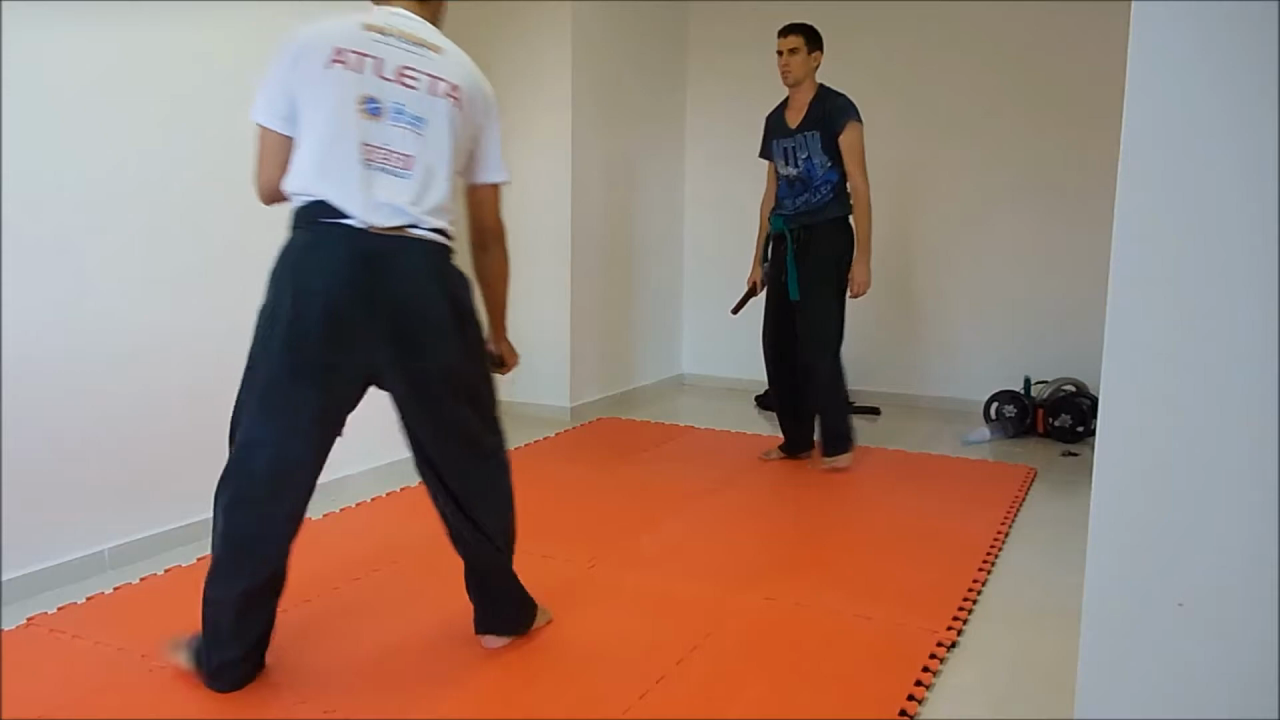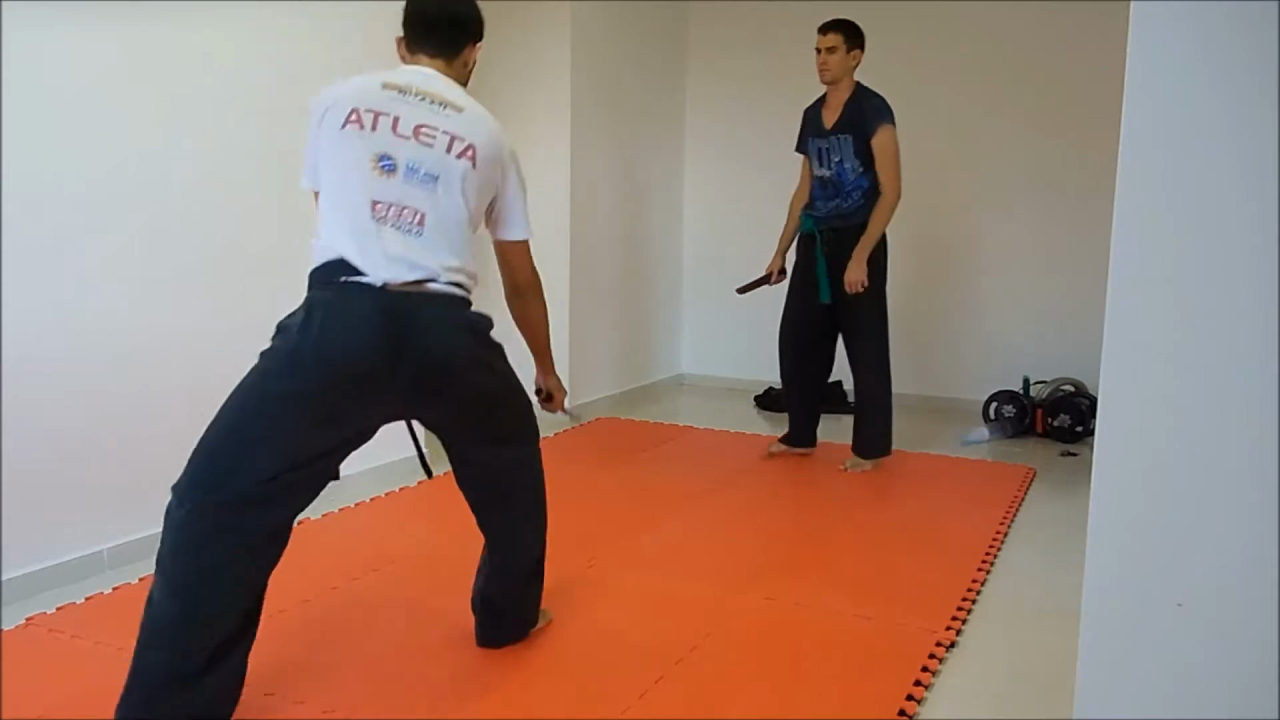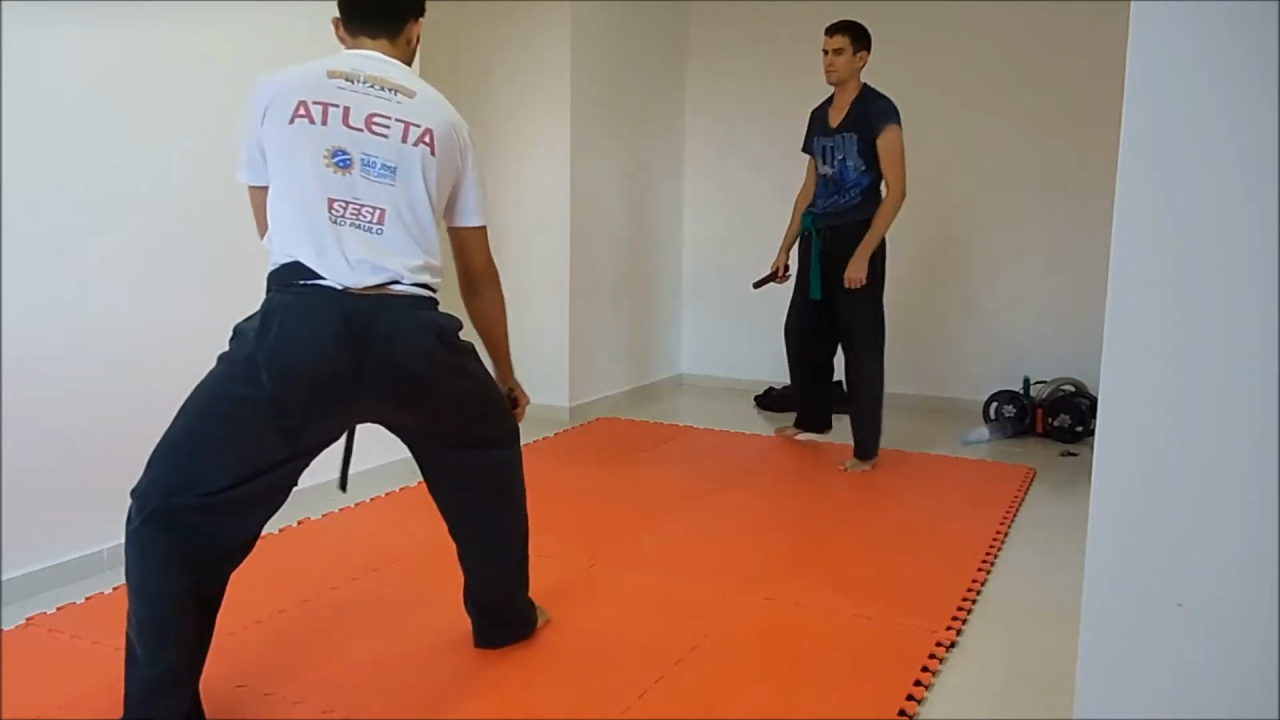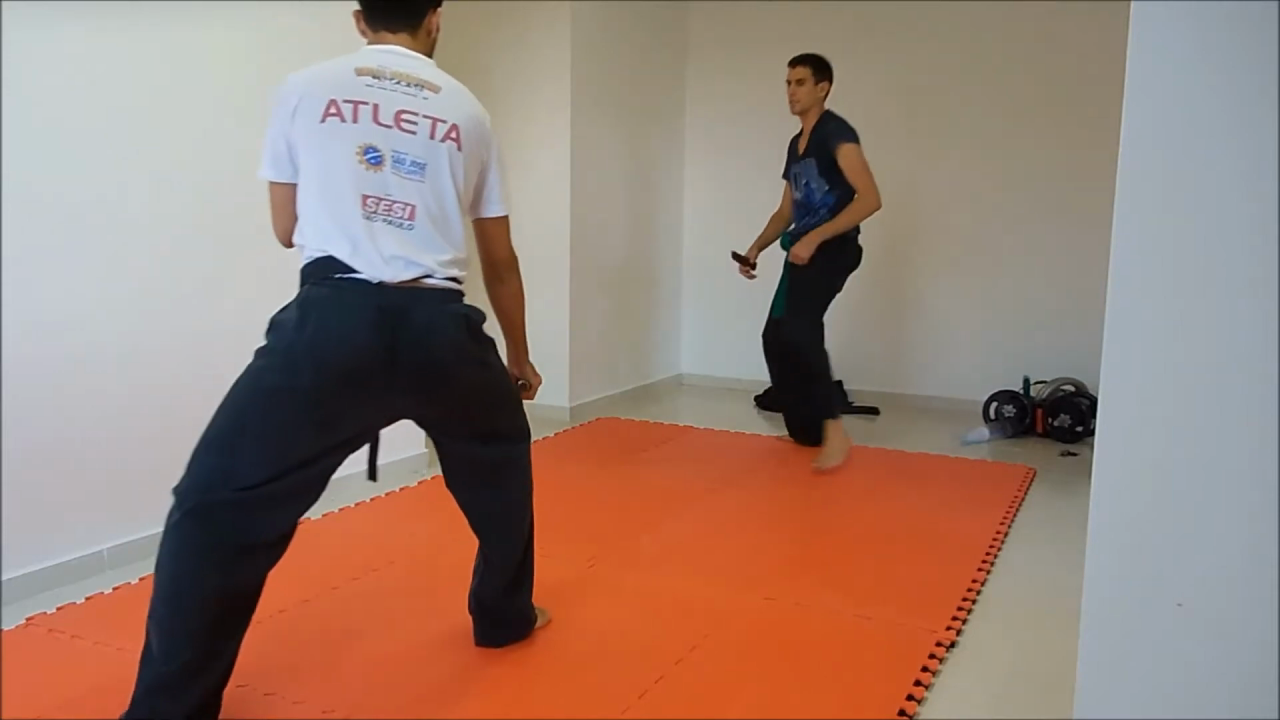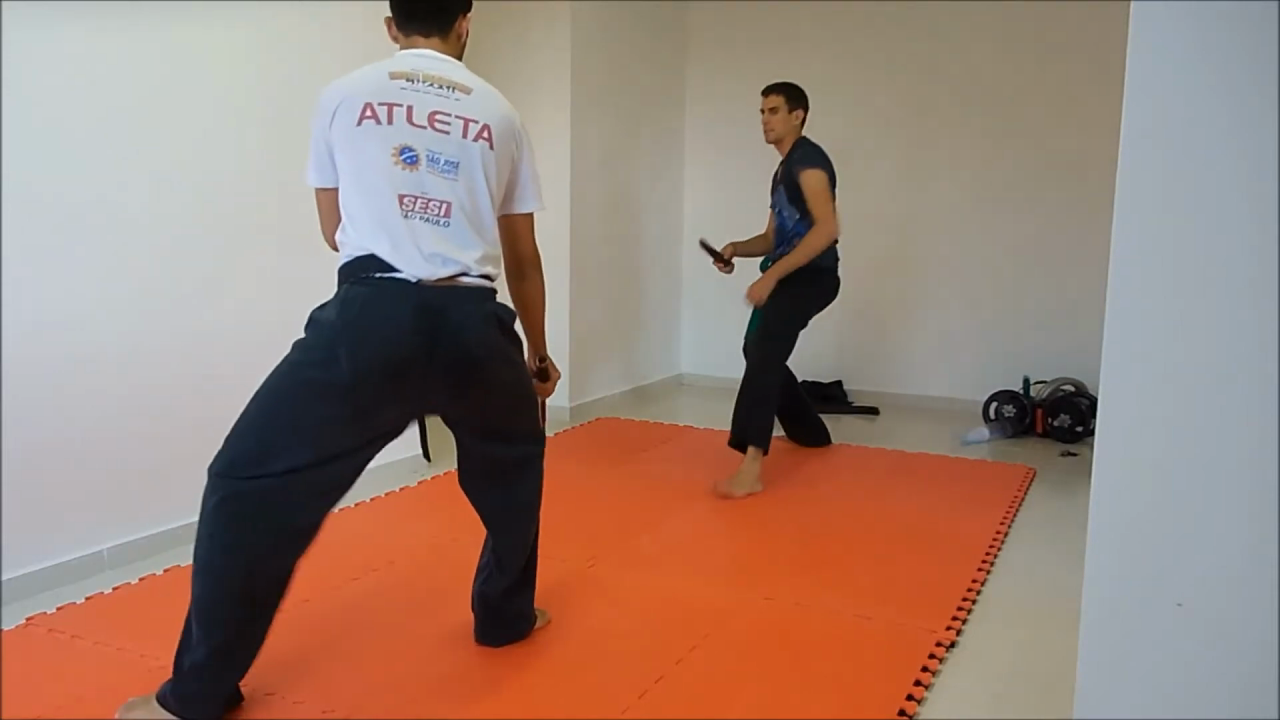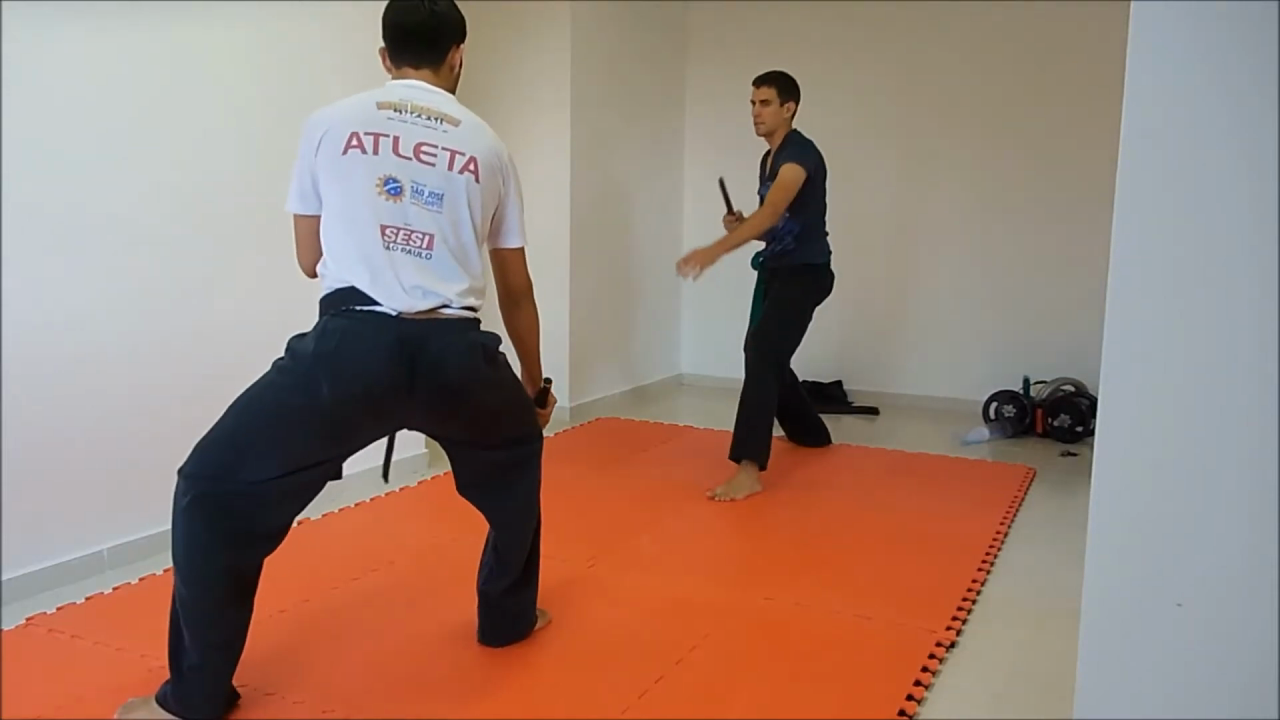
dt=0.4s
person 1, frame 1
right shoulder: (467, 77)
left elbow: (269, 184)
right elbow: (488, 230)
right wrist: (495, 331)
left hip: (322, 265)
right hip: (421, 278)
left knee: (268, 457)
right knee: (469, 448)
left ankle: (227, 654)
right ankle: (501, 611)
person 1, frame 2
left shoulder: (337, 101)
right shoulder: (487, 134)
right elbow: (521, 281)
right wrist: (546, 371)
left hip: (338, 322)
right hip: (440, 332)
left knee: (219, 497)
right knee: (508, 457)
right ankle: (507, 615)
person 1, frame 3
left shoulder: (278, 91)
right shoulder: (442, 117)
right elbow: (477, 275)
right wrist: (505, 375)
left hip: (300, 329)
right hip: (407, 334)
left knee: (173, 508)
right knee: (488, 452)
right ankle: (504, 615)
person 1, frame 4
left shoulder: (306, 88)
right shoulder: (466, 110)
left elbow: (287, 228)
right elbow: (500, 262)
right wrist: (519, 358)
left hip: (335, 321)
right hip: (436, 327)
left knee: (218, 503)
right knee: (499, 453)
right ankle: (504, 615)
person 1, frame 5
left shoulder: (346, 95)
right shoulder: (498, 113)
right elbow: (523, 259)
right wrist: (538, 355)
left hip: (369, 317)
right hip: (468, 322)
left knee: (253, 485)
right knee: (513, 458)
right ankle: (507, 613)
person 1, frame 6
left shoulder: (330, 123)
right shoulder: (486, 144)
left elbow: (311, 260)
right elbow: (516, 289)
right wrist: (533, 384)
left hip: (352, 346)
right hip: (451, 353)
left knee: (216, 489)
right knee: (513, 455)
right ankle: (509, 615)
person 2, frame 1
left shoulder: (838, 110)
right shoulder: (774, 120)
left elbow: (859, 187)
left wrist: (862, 257)
right wrist: (759, 258)
left hip: (826, 239)
right hip: (785, 243)
left knee: (817, 343)
right knee: (779, 345)
left ankle: (837, 444)
right ankle: (797, 440)
person 2, frame 2
left shoulder: (873, 111)
right shoulder: (811, 115)
left elbow: (890, 191)
left wrist: (861, 256)
right wrist: (781, 250)
left hip: (856, 243)
right hip: (815, 243)
left knee: (865, 347)
right knee: (798, 339)
left ankle: (870, 447)
right ankle: (801, 435)
person 2, frame 3
left shoulder: (879, 111)
right shoulder: (818, 115)
left elbow: (895, 190)
left wrist: (863, 253)
right wrist: (786, 247)
left hip: (855, 239)
right hip: (817, 240)
left knee: (860, 345)
right knee: (802, 332)
left ankle: (866, 449)
right ankle: (812, 418)
person 2, frame 4
left shoulder: (837, 134)
right shoulder: (796, 144)
left elbow: (869, 199)
left wrist: (815, 238)
right wrist: (757, 247)
left hip: (831, 249)
right hip: (802, 252)
left knee: (797, 326)
right knee: (777, 337)
left ankle: (831, 425)
right ankle: (806, 429)
person 2, frame 5
left shoulder: (808, 160)
right shoulder: (782, 169)
left elbow: (827, 229)
left wrist: (773, 273)
right wrist: (736, 248)
left hip: (811, 277)
right hip: (786, 277)
left knee: (764, 350)
right knee: (761, 352)
left ankle: (751, 465)
right ankle: (810, 432)
person 2, frame 6
left shoulder: (799, 154)
right shoulder: (768, 159)
left elbow: (771, 214)
left wrist: (716, 249)
right wrist: (739, 226)
left hip: (805, 272)
right hip: (777, 271)
left knee: (762, 353)
right knee: (765, 355)
left ankle: (749, 470)
right ankle: (810, 432)
